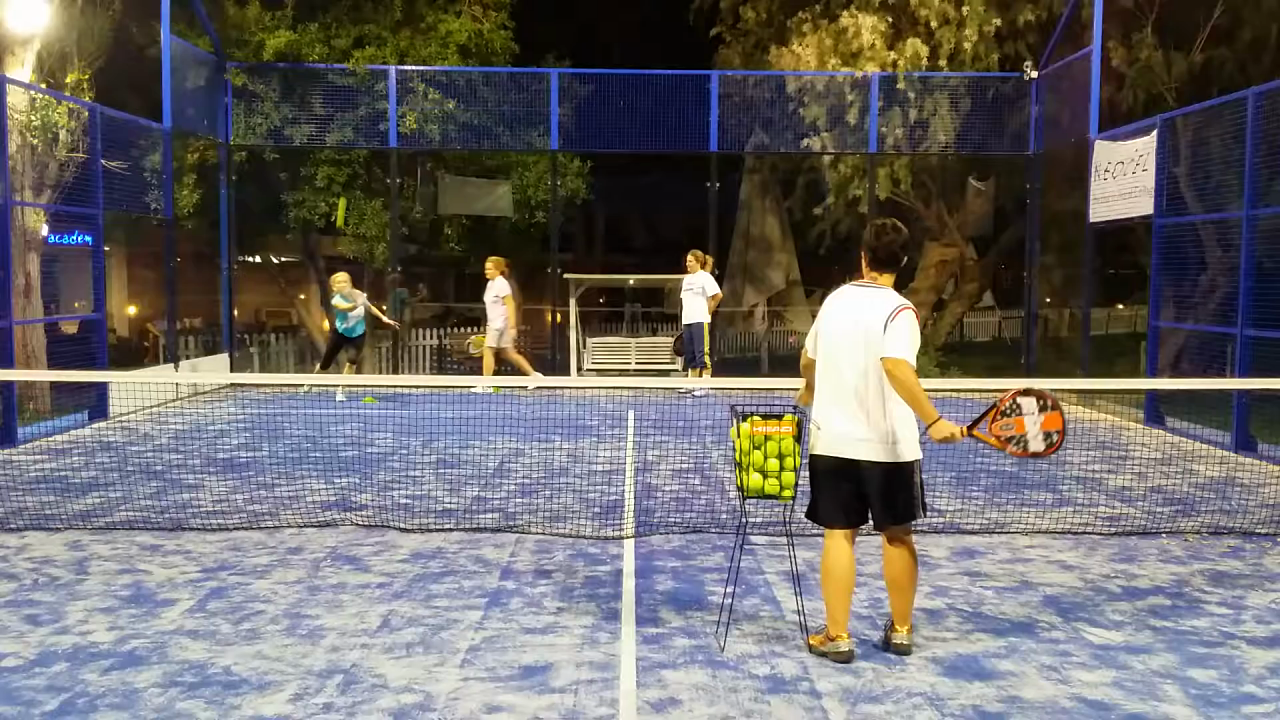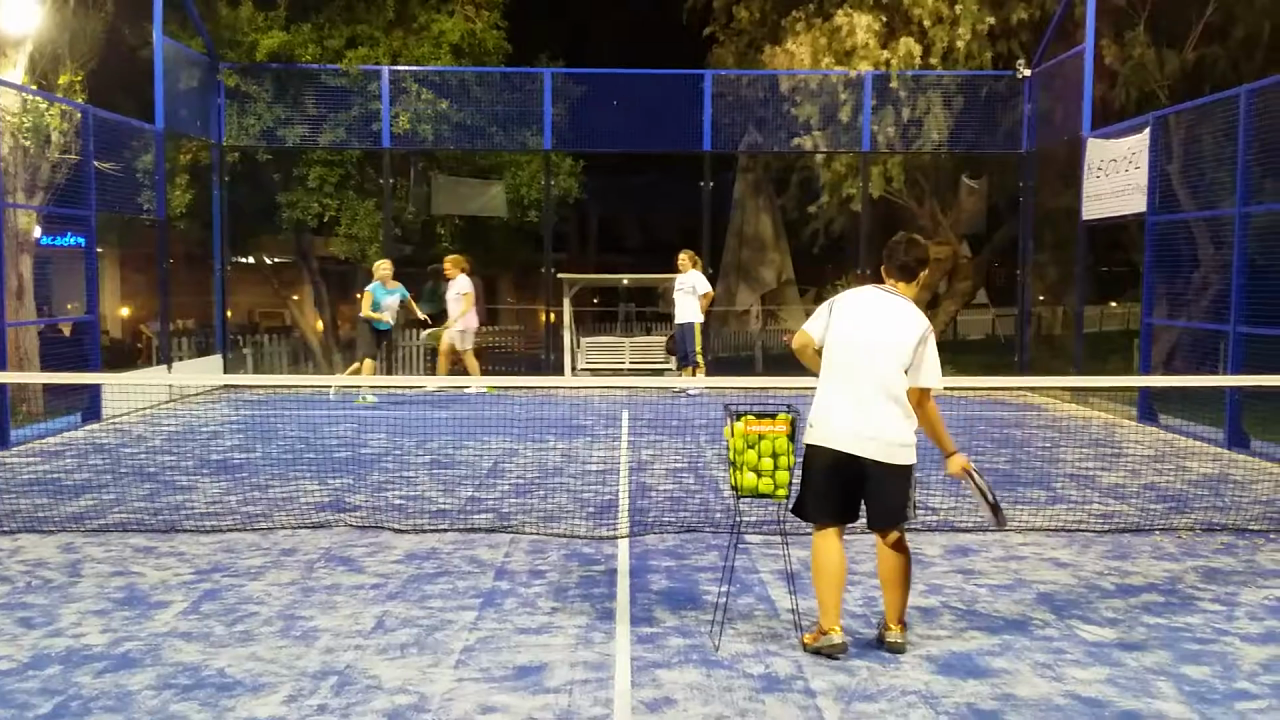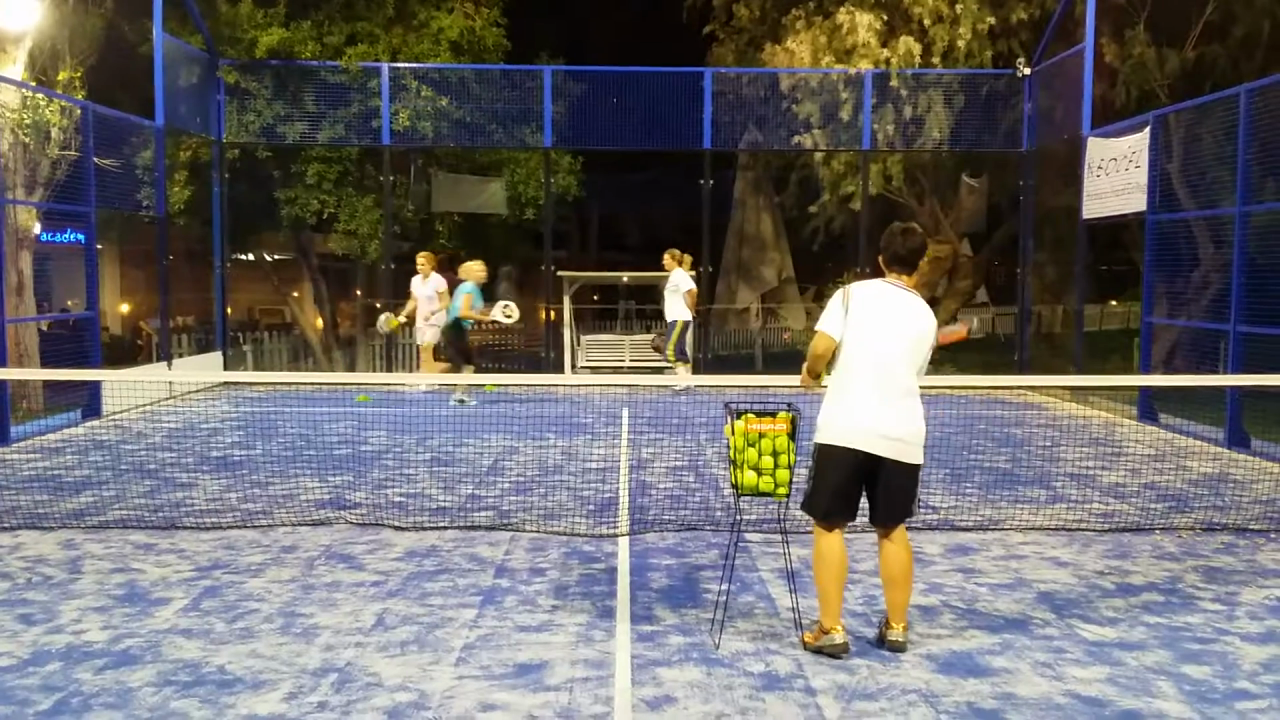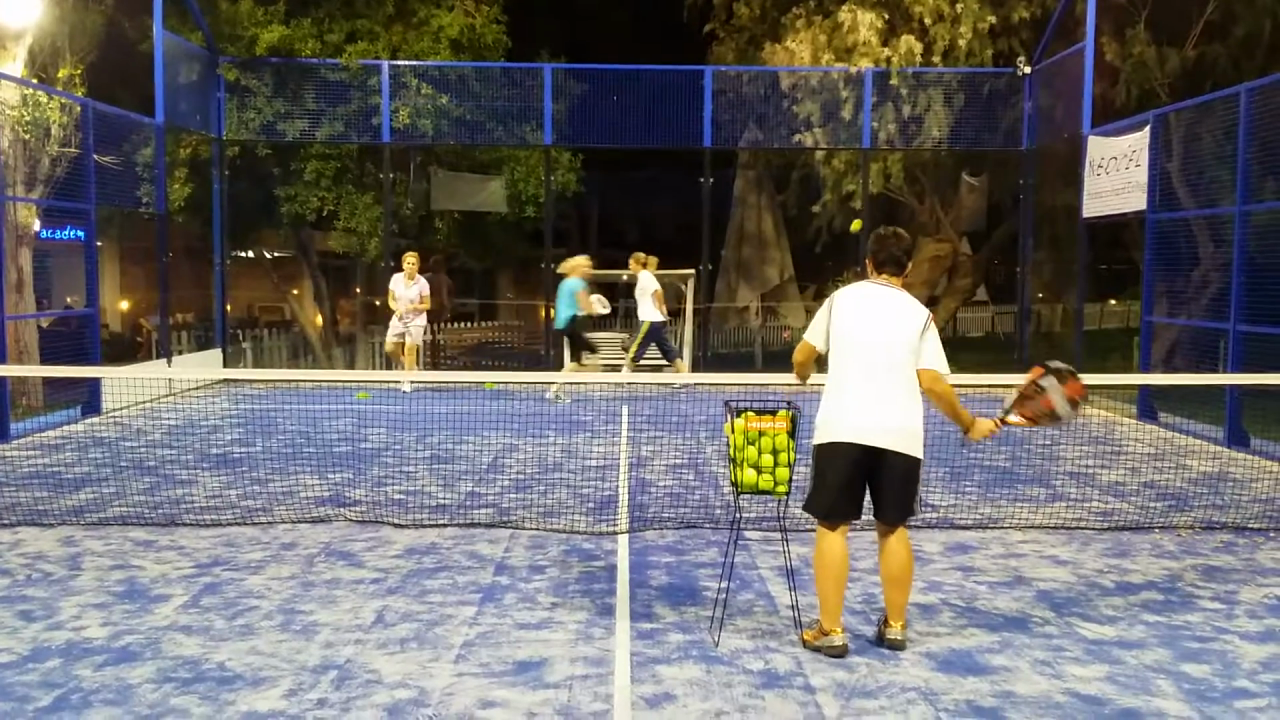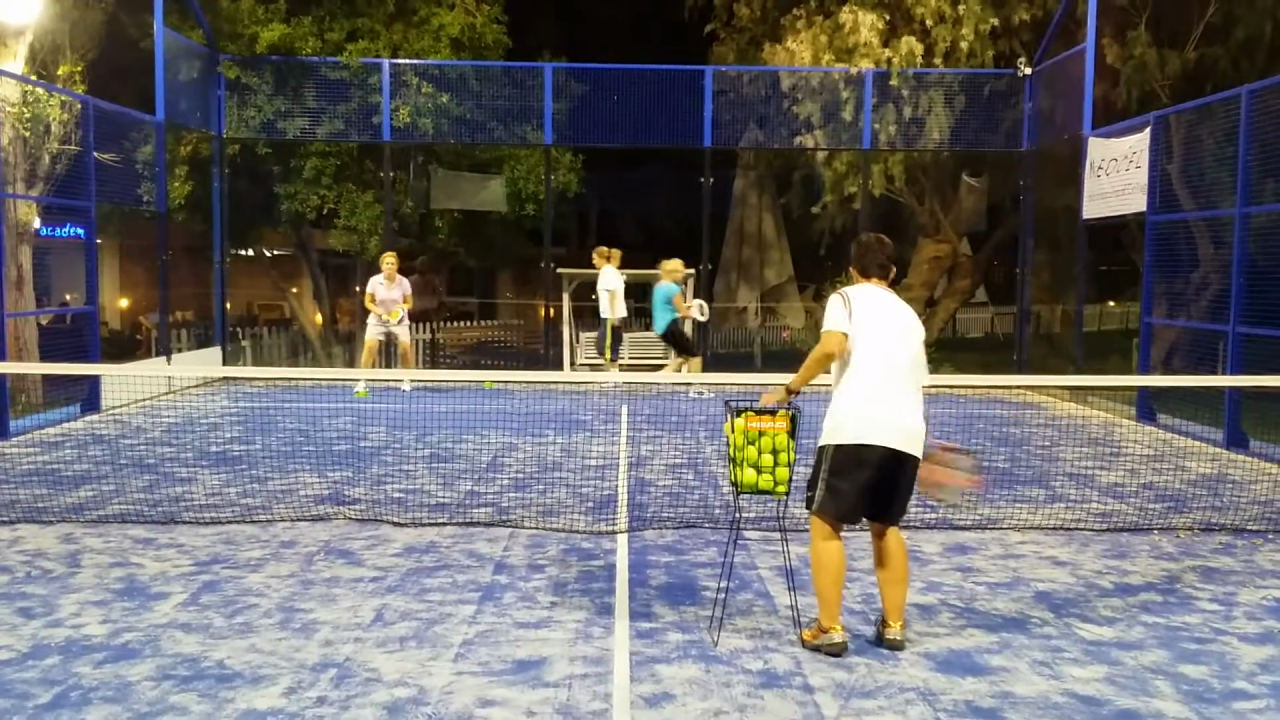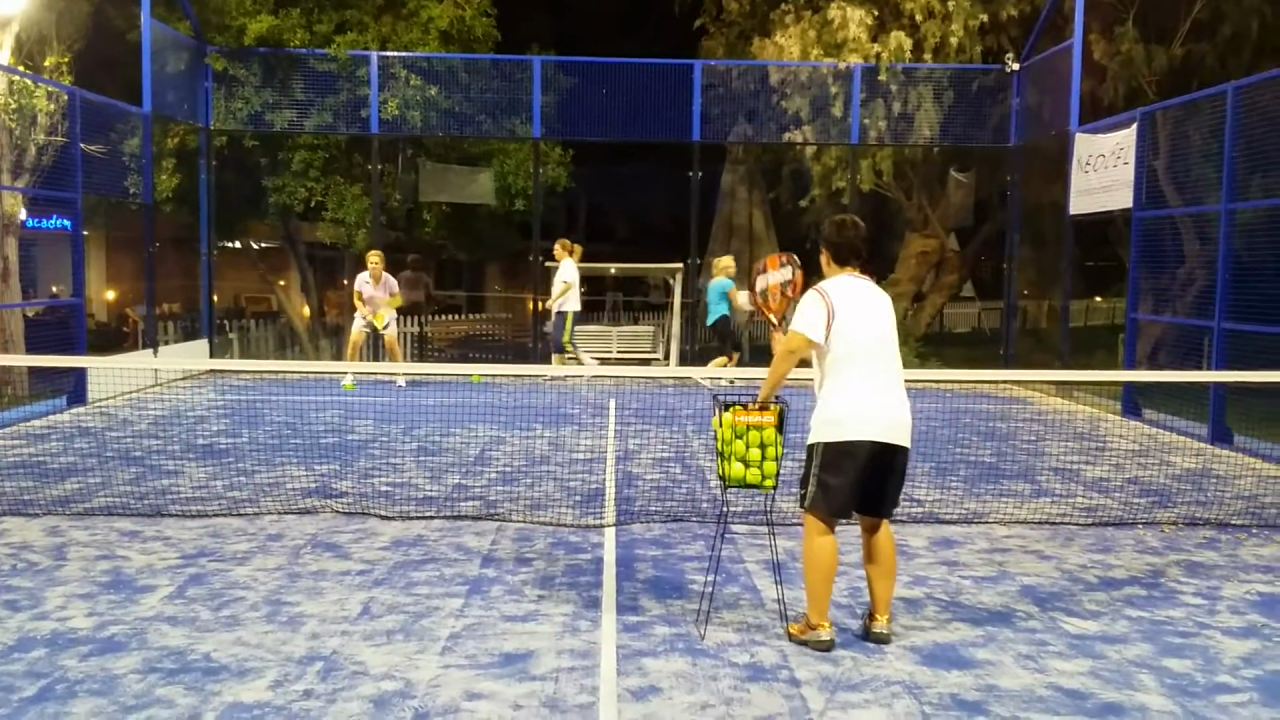
dt=0.4s
person 1, frame 1
left shoulder: (834, 300)
right shoulder: (898, 310)
left elbow: (808, 362)
right elbow: (896, 368)
left wrist: (809, 393)
right wrist: (933, 420)
left hip: (831, 440)
right hip: (886, 445)
left knee: (838, 535)
right knee: (897, 535)
left ankle: (837, 636)
right ankle: (900, 630)
person 1, frame 2
left shoulder: (845, 299)
right shoulder: (919, 324)
left elbow: (801, 343)
right elbow: (920, 399)
right wrist: (949, 452)
left hip: (829, 435)
right hip: (889, 443)
left knee: (827, 530)
right knee: (890, 535)
left ankle: (830, 629)
right ankle: (895, 629)
person 1, frame 3
left shoulder: (851, 294)
right shoulder: (925, 316)
left elbow: (820, 350)
left wrist: (811, 374)
left hip: (844, 431)
right hip: (901, 438)
left knee: (830, 527)
right knee: (892, 531)
left ankle: (830, 630)
right ankle: (896, 628)
person 1, frame 4
left shoulder: (841, 298)
right shoulder: (919, 314)
left elbow: (803, 357)
right elbow: (932, 383)
left wrist: (802, 376)
right wrist: (970, 424)
left hip: (842, 429)
right hip: (900, 435)
left knee: (831, 526)
right knee: (892, 528)
left ankle: (830, 630)
right ankle: (894, 626)
person 1, frame 5
left shoulder: (846, 298)
right shoulder: (909, 315)
left elbow: (831, 347)
left wrist: (789, 389)
left hip: (856, 429)
right hip: (906, 434)
left knee: (825, 524)
right knee: (886, 527)
left ankle: (830, 629)
right ankle: (894, 626)
person 1, frame 6
left shoulder: (824, 294)
right shoulder: (880, 296)
left elbow: (793, 348)
left wrist: (764, 396)
right wrist: (819, 360)
left hip: (844, 425)
right hip: (893, 425)
left knee: (819, 521)
right knee: (876, 522)
left ankle: (816, 625)
right ankle: (880, 620)
